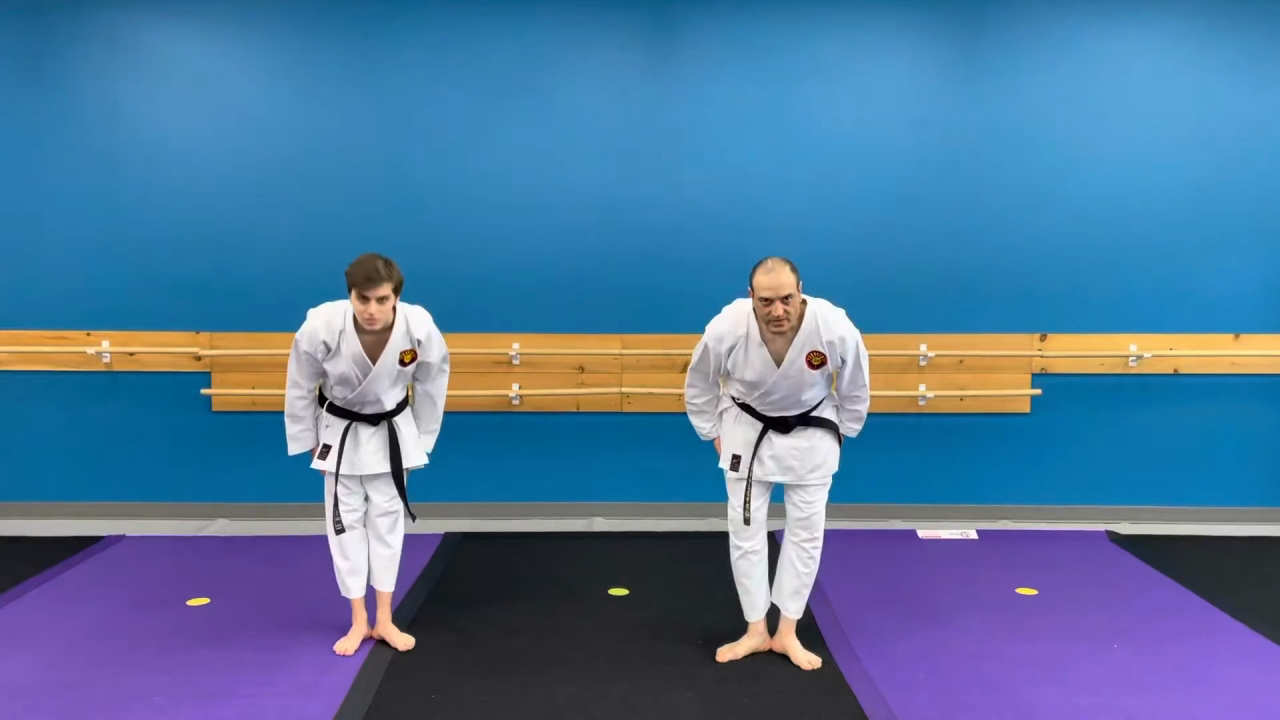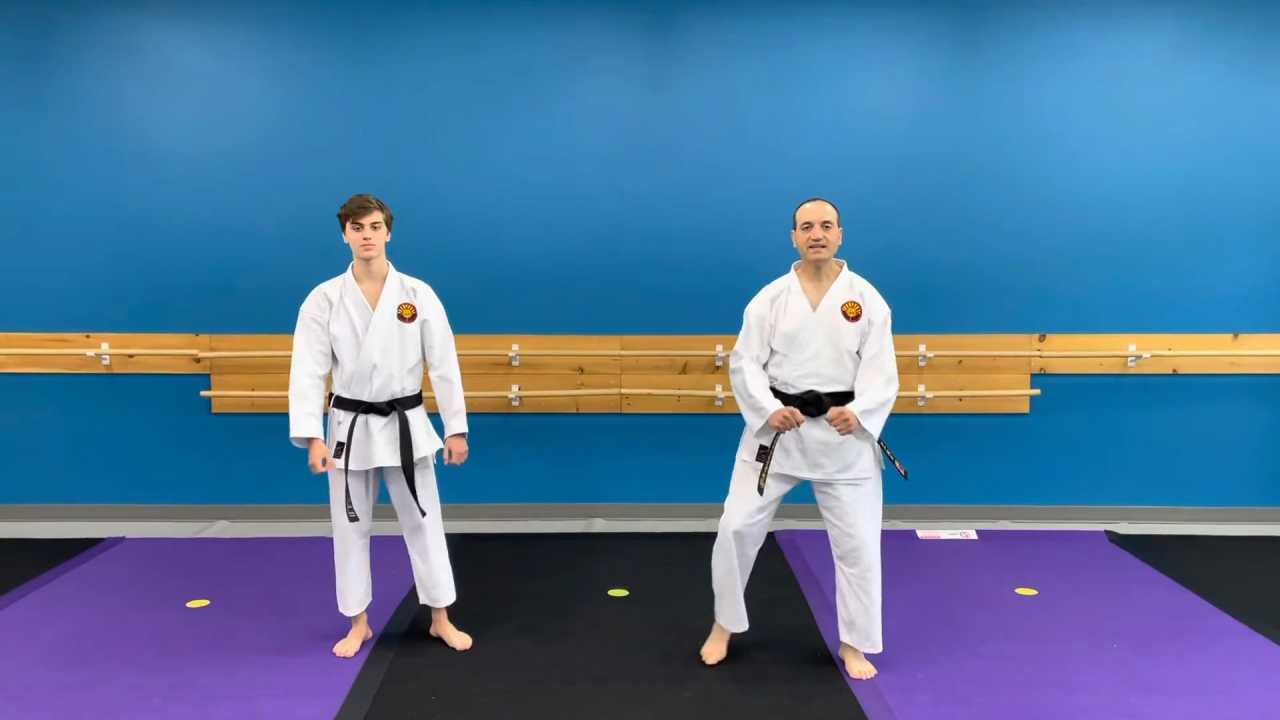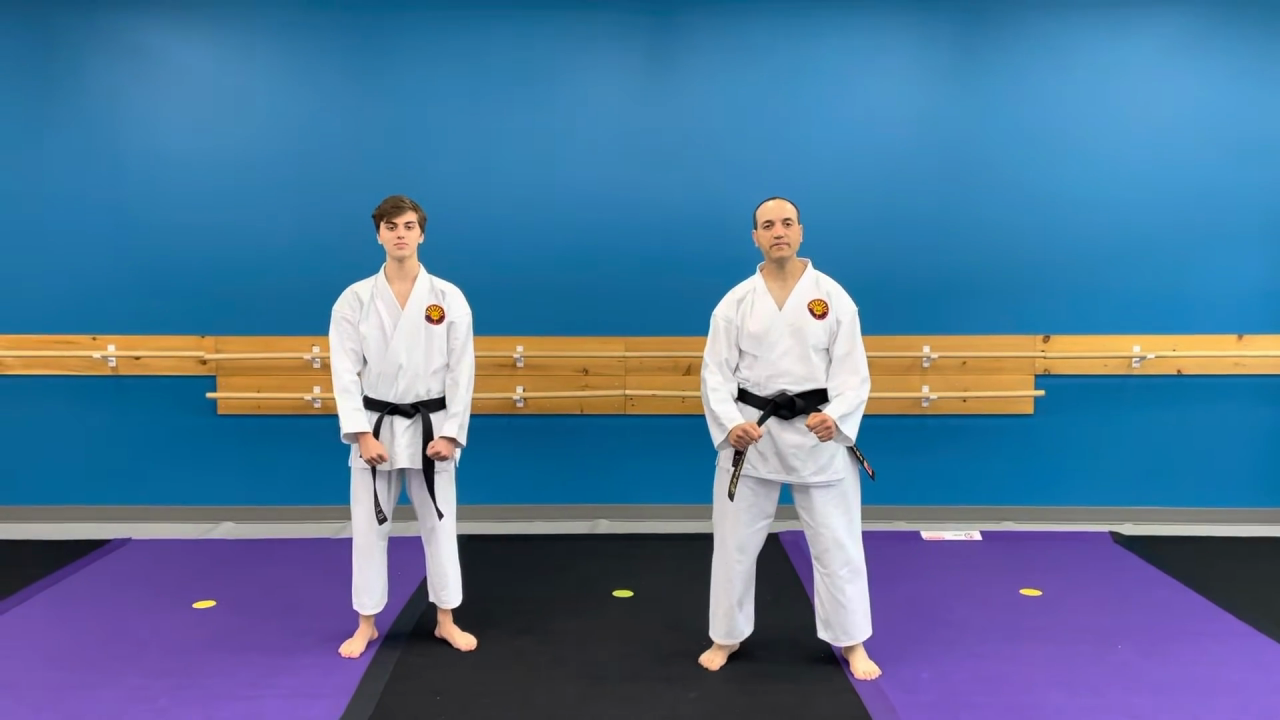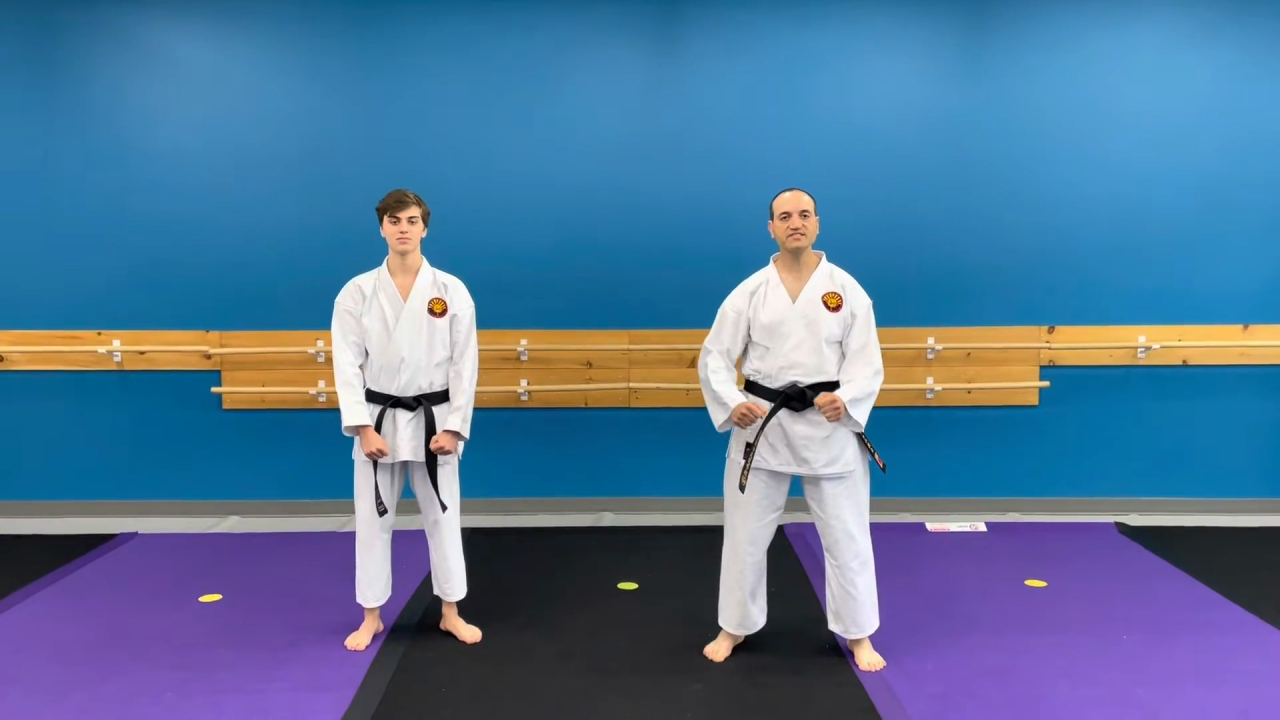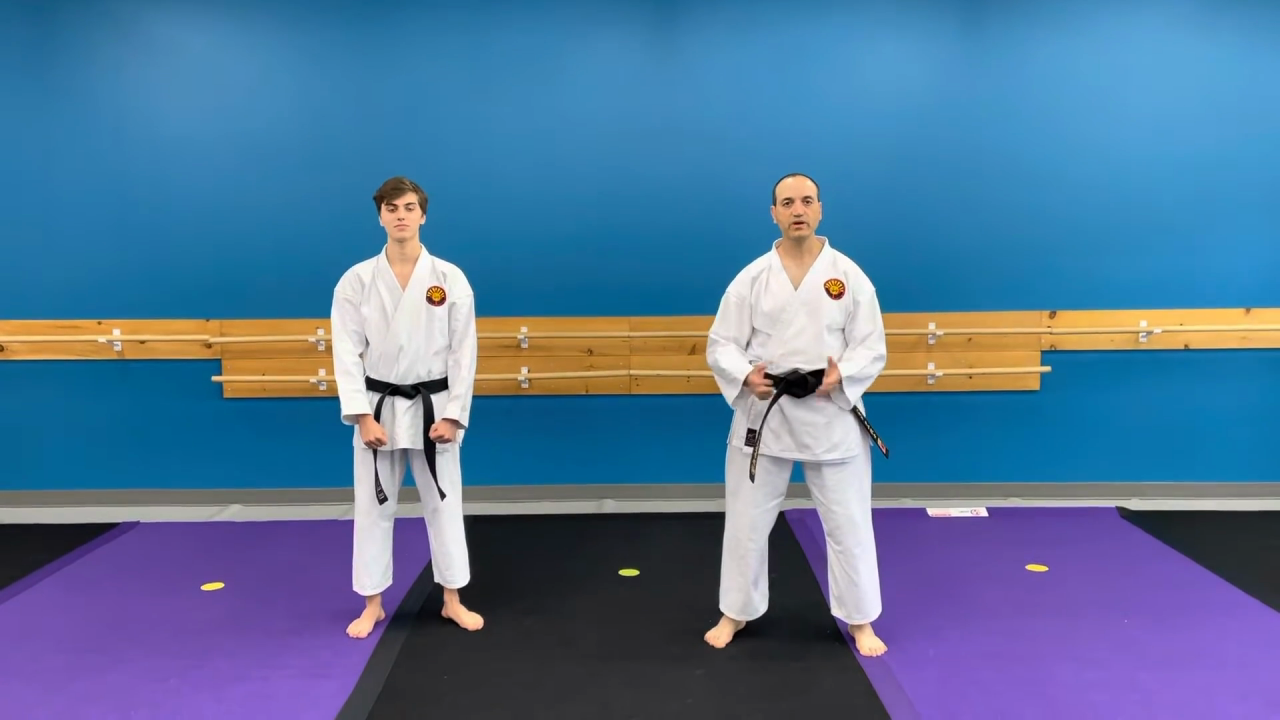
dt=1s
person 1, frame 1
left shoulder: (836, 328)
right shoulder: (725, 329)
left elbow: (854, 387)
right elbow: (700, 384)
left wrist: (841, 432)
right wrist: (714, 431)
left hip: (810, 432)
right hip: (748, 429)
left knee: (806, 530)
right knee: (746, 529)
left ankle: (787, 631)
right ankle: (757, 629)
person 1, frame 2
left shoulder: (866, 298)
right shoulder: (770, 298)
left elbow: (882, 372)
right elbow: (745, 363)
left wrist: (858, 413)
right wrist: (769, 410)
left hip: (844, 432)
right hip: (776, 428)
left knee: (857, 543)
right knee: (738, 526)
left ankle: (853, 643)
right ankle: (727, 623)
person 1, frame 3
left shoulder: (831, 296)
right shoulder: (735, 302)
left elbow: (852, 371)
right elbow: (716, 372)
left wrist: (835, 417)
right wrist: (729, 424)
left hip: (818, 433)
right hip: (751, 433)
left knee: (837, 543)
right knee: (735, 542)
left ankle: (852, 642)
right ankle: (727, 636)
person 1, frame 4
left shoulder: (846, 289)
right shoulder: (749, 292)
left elbow: (868, 361)
right elbow: (714, 355)
left wrist: (847, 400)
right wrist: (731, 402)
left hip: (830, 427)
right hip: (761, 425)
left knee: (847, 536)
right knee: (746, 533)
left ankle: (858, 635)
right ankle: (734, 627)
person 1, frame 5
left shoulder: (849, 275)
right shoulder: (752, 278)
left elbow: (872, 347)
right elbow: (721, 342)
left wrist: (845, 374)
right wrist: (743, 376)
left hip: (832, 413)
right hip: (763, 412)
left knee: (849, 522)
right knee: (747, 519)
left ankle: (860, 620)
right ankle: (736, 612)
person 2, frame 1
left shoulder: (421, 328)
right shoulder: (320, 327)
left elbow: (432, 384)
right elbow: (300, 389)
left wrist: (422, 439)
right wrist: (309, 440)
left hip: (390, 429)
right hip: (340, 429)
left knee: (387, 518)
right knee: (345, 518)
left ankle: (383, 618)
right ankle: (359, 620)
person 2, frame 2
left shoulder: (419, 294)
right shoulder: (323, 299)
left elbow: (443, 364)
right elbow: (308, 370)
left wrist: (456, 428)
right wrist: (313, 436)
left hip: (407, 425)
right hip: (350, 427)
left knee: (424, 522)
right knee: (351, 527)
left ankle: (440, 618)
right ankle: (358, 623)
person 2, frame 3
left shoulder: (449, 298)
right shoulder: (355, 299)
left elbow: (461, 370)
right elbow: (345, 371)
left wrist: (450, 432)
right wrist: (361, 433)
left hip: (431, 426)
right hip: (376, 427)
left knee: (439, 524)
right knee: (369, 526)
left ankle: (446, 620)
right ankle: (366, 623)
person 2, frame 4
left shoulder: (451, 290)
right shoulder: (357, 292)
left elbow: (464, 363)
right elbow: (347, 364)
left wrist: (454, 427)
right wrist: (363, 427)
left hip: (434, 419)
right hip: (379, 420)
left knee: (443, 516)
right knee: (373, 519)
left ankle: (451, 613)
right ankle: (371, 617)
person 2, frame 5
left shoulder: (450, 278)
right shoulder: (356, 280)
left elbow: (463, 351)
right elbow: (347, 353)
left wrist: (453, 415)
right wrist: (363, 416)
left hip: (434, 406)
right hip: (379, 407)
left knee: (443, 503)
right knee: (373, 506)
left ankle: (453, 600)
right ankle: (372, 604)
